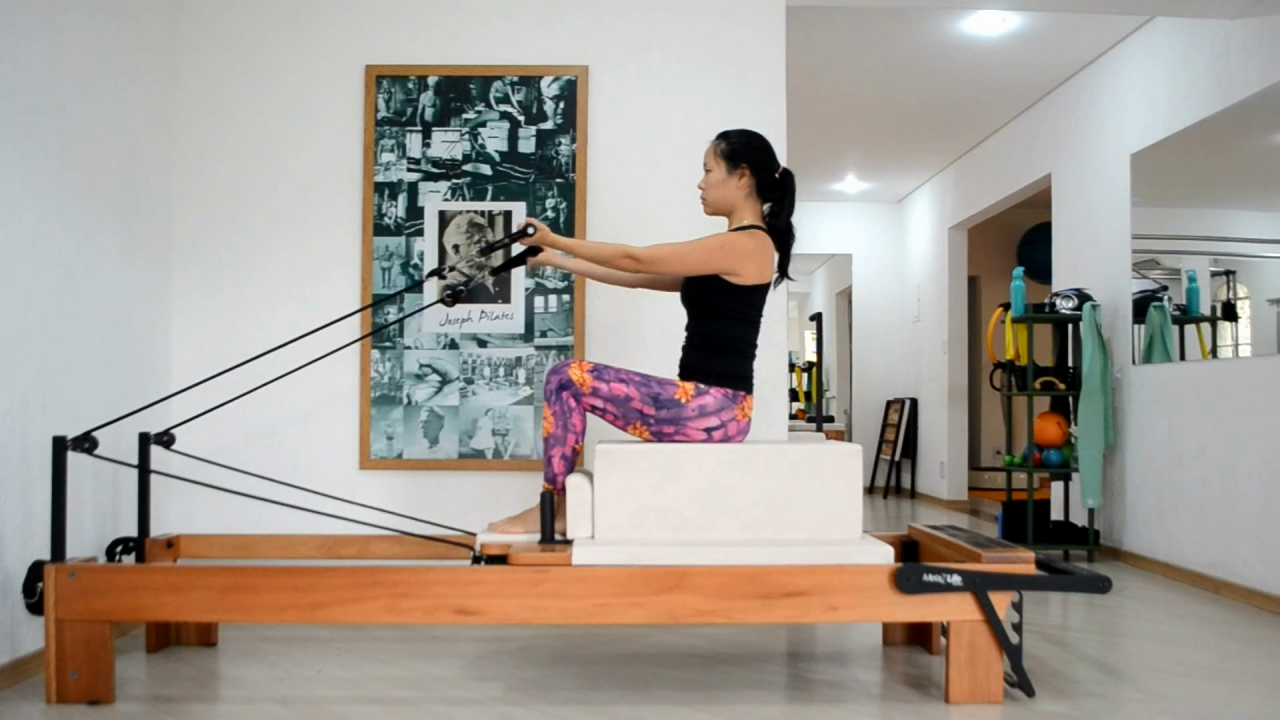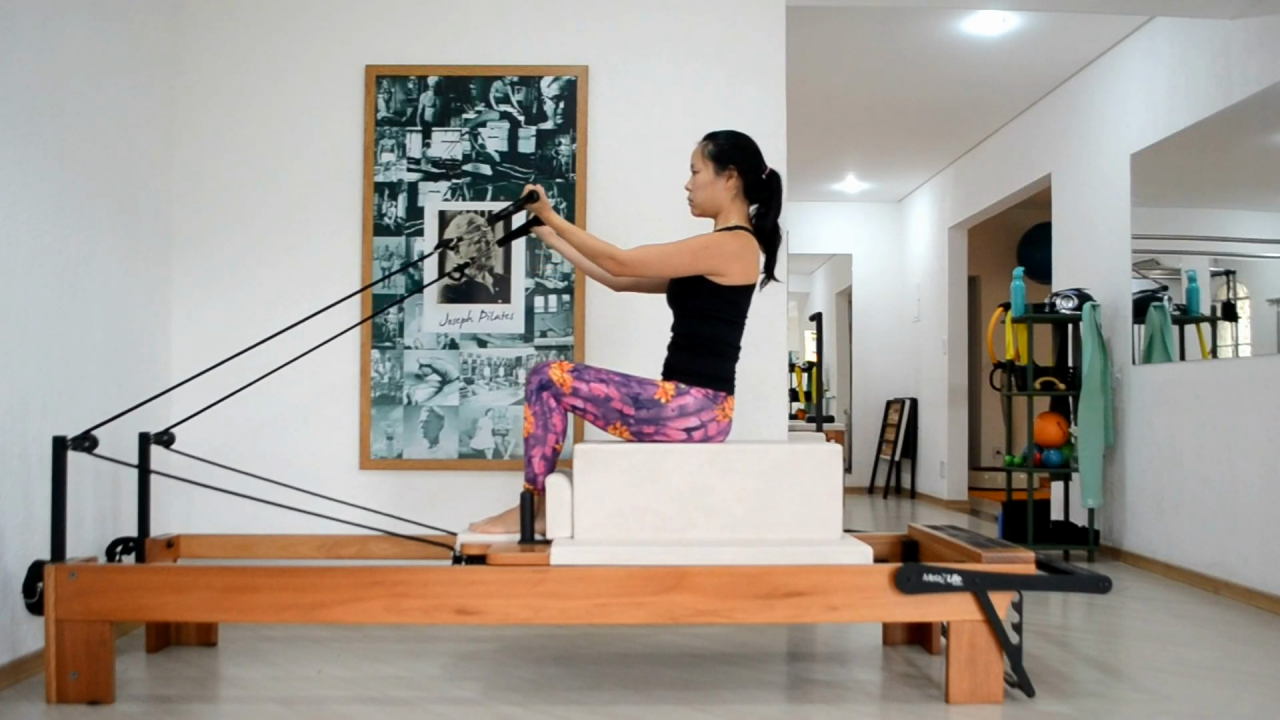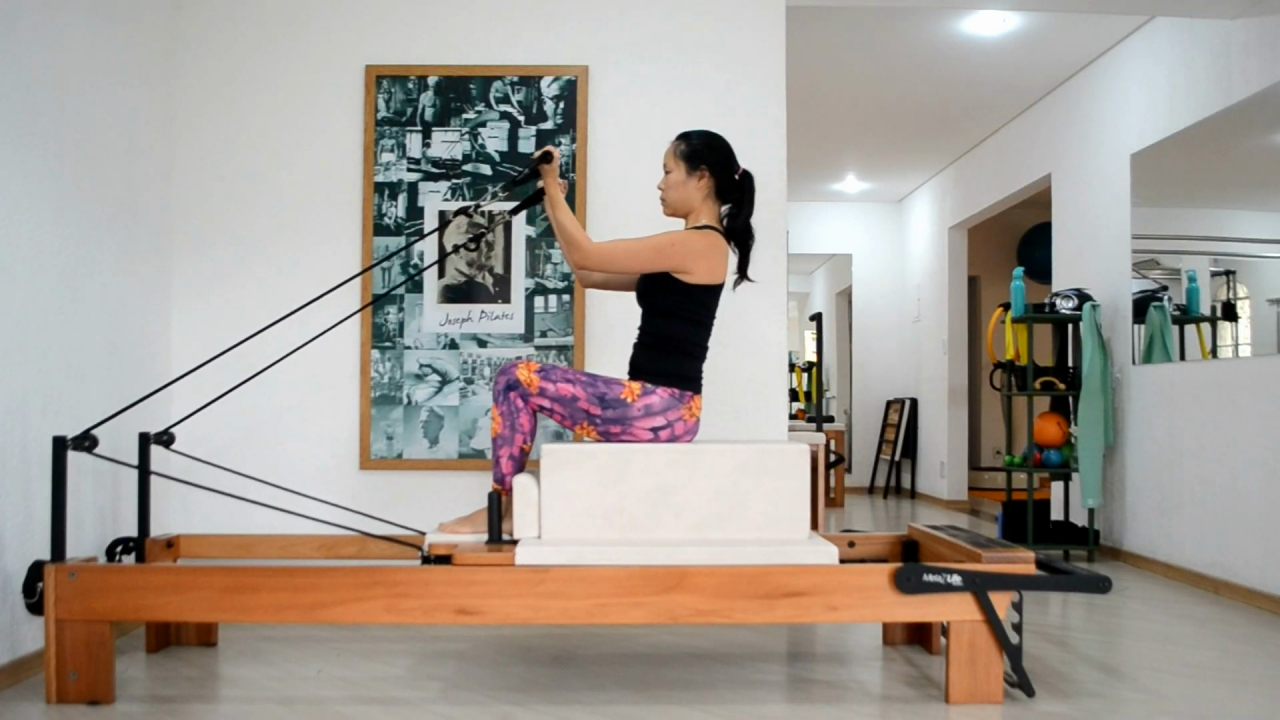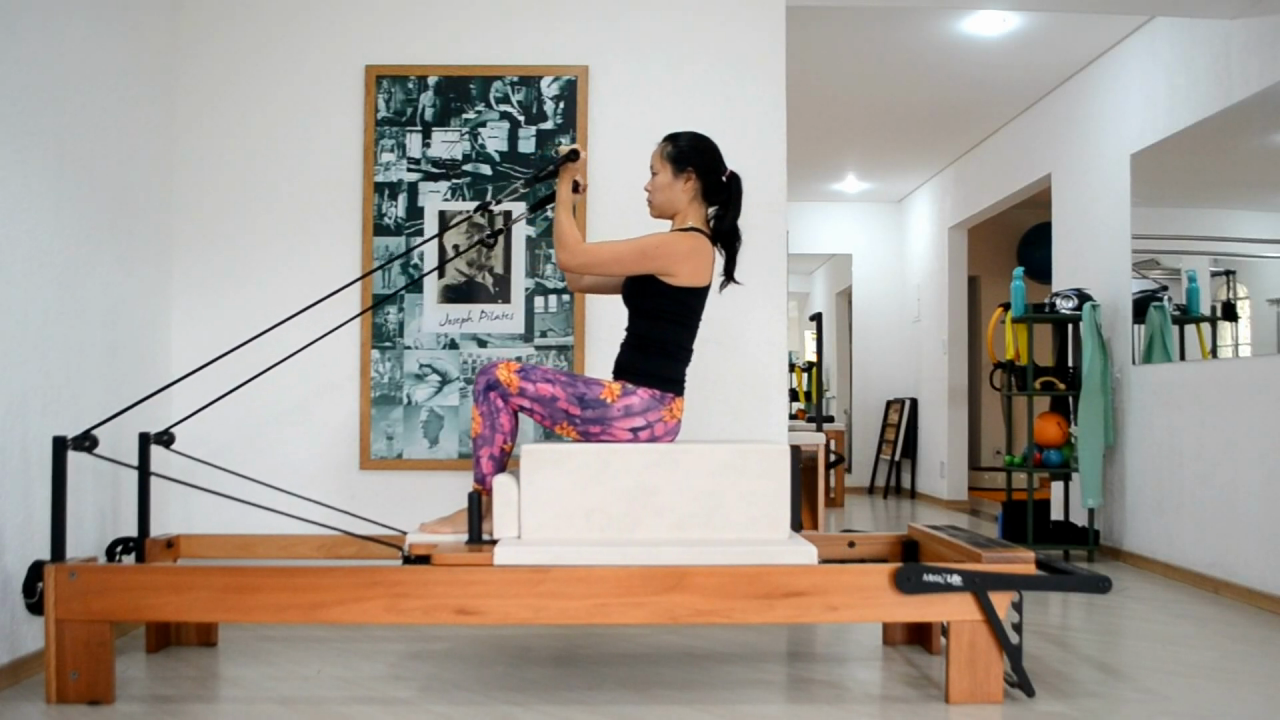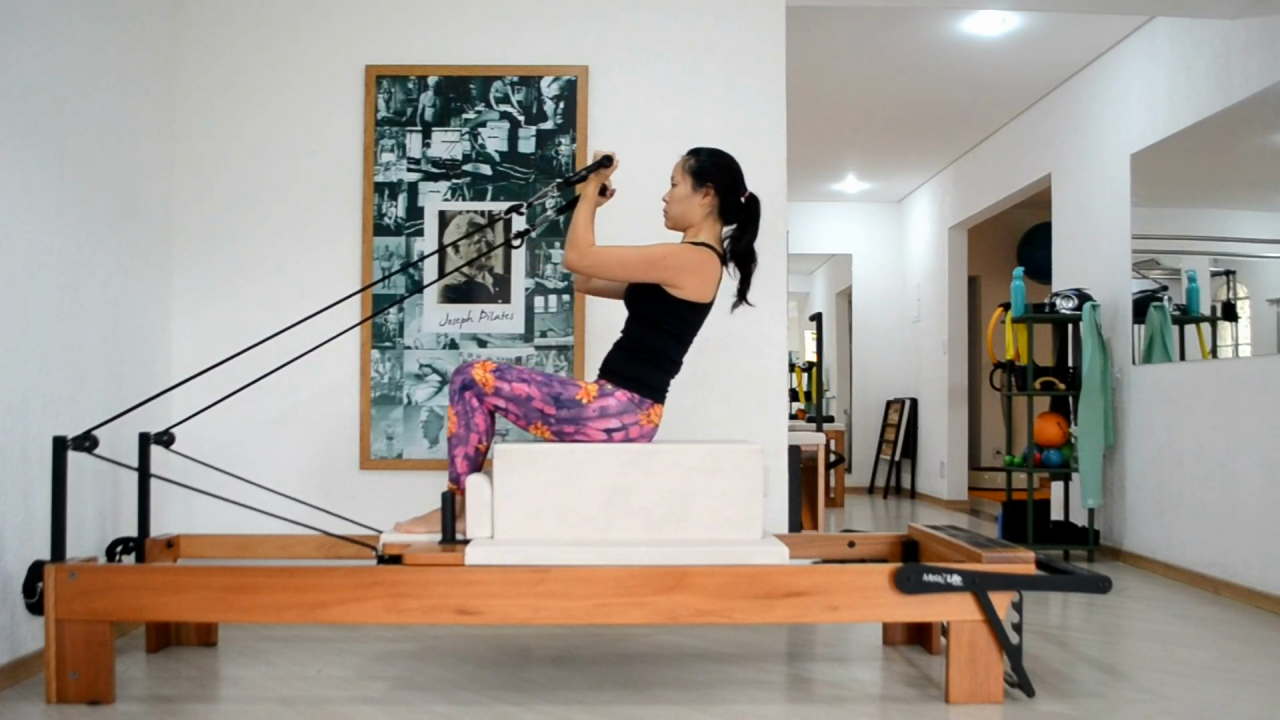
dt=1s
person 1, frame 1
left shoulder: (747, 244)
right shoulder: (729, 250)
left elbow: (635, 260)
right elbow: (635, 277)
left wrist: (556, 240)
right wrist: (554, 259)
left hip: (714, 408)
right hip: (707, 405)
left knee: (569, 378)
right knee: (570, 382)
left ankle: (553, 508)
right ankle: (557, 508)
person 1, frame 2
left shoulder: (732, 245)
right shoulder: (715, 252)
left elbow: (621, 263)
right elbow: (620, 280)
left wrist: (553, 218)
right wrist: (551, 239)
left hip: (695, 407)
right hip: (688, 405)
left knee: (549, 379)
right knee: (554, 382)
left ankle: (534, 508)
right ankle: (540, 506)
person 1, frame 3
left shoulder: (699, 244)
right shoulder: (686, 250)
left elbow: (585, 256)
right elbow: (590, 274)
left wrist: (552, 188)
right wrist: (552, 205)
left hip: (661, 408)
right hip: (659, 405)
left knee: (516, 379)
right knee: (523, 383)
left ankle: (503, 508)
right ankle: (510, 506)
person 1, frame 4
left shoulder: (682, 245)
right shoulder: (678, 248)
left elbow: (571, 258)
right elbow: (580, 278)
left wrist: (565, 184)
right wrist: (566, 201)
left hip: (641, 408)
right hip: (642, 406)
left knee: (496, 379)
right knee: (507, 384)
left ankle: (483, 509)
right ankle: (490, 506)
person 1, frame 5
left shoulder: (690, 258)
right shoulder: (689, 261)
left elbow: (577, 258)
right elbow: (587, 280)
left wrist: (591, 188)
right wrist: (590, 204)
left hip: (619, 410)
right hip: (622, 408)
left knee: (473, 379)
right knee: (484, 384)
left ankle: (458, 507)
right ankle: (467, 504)
